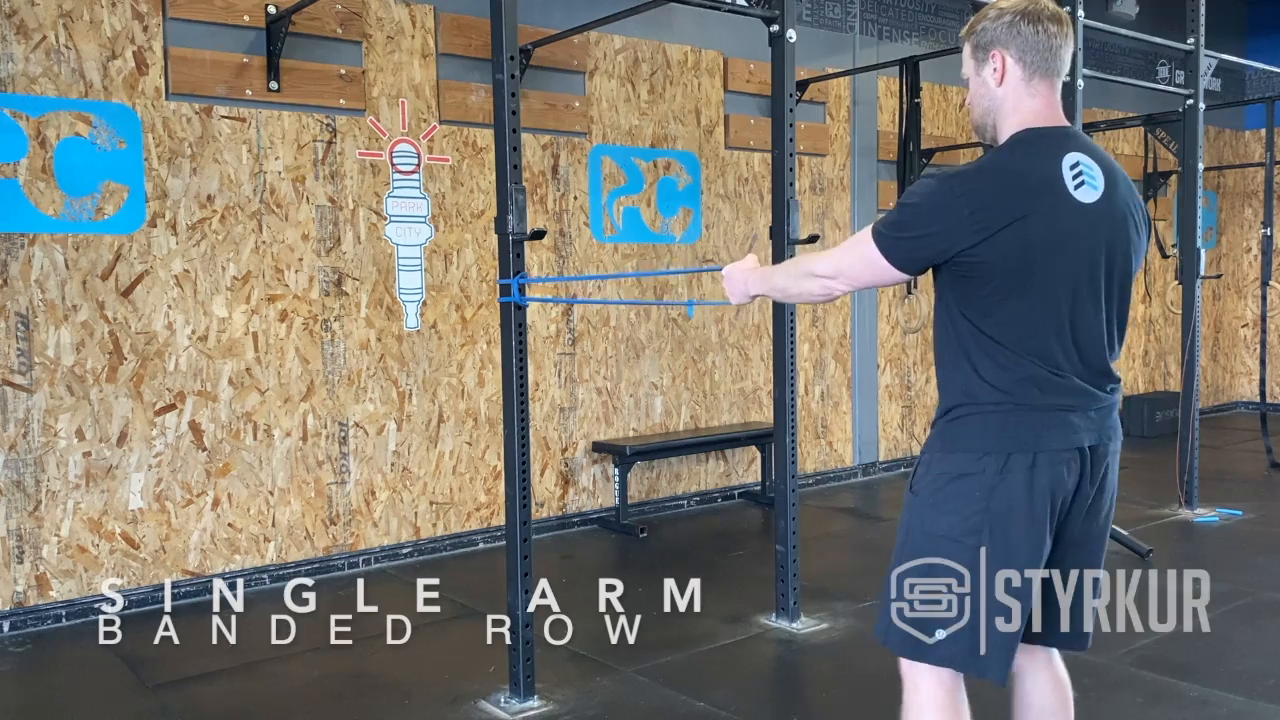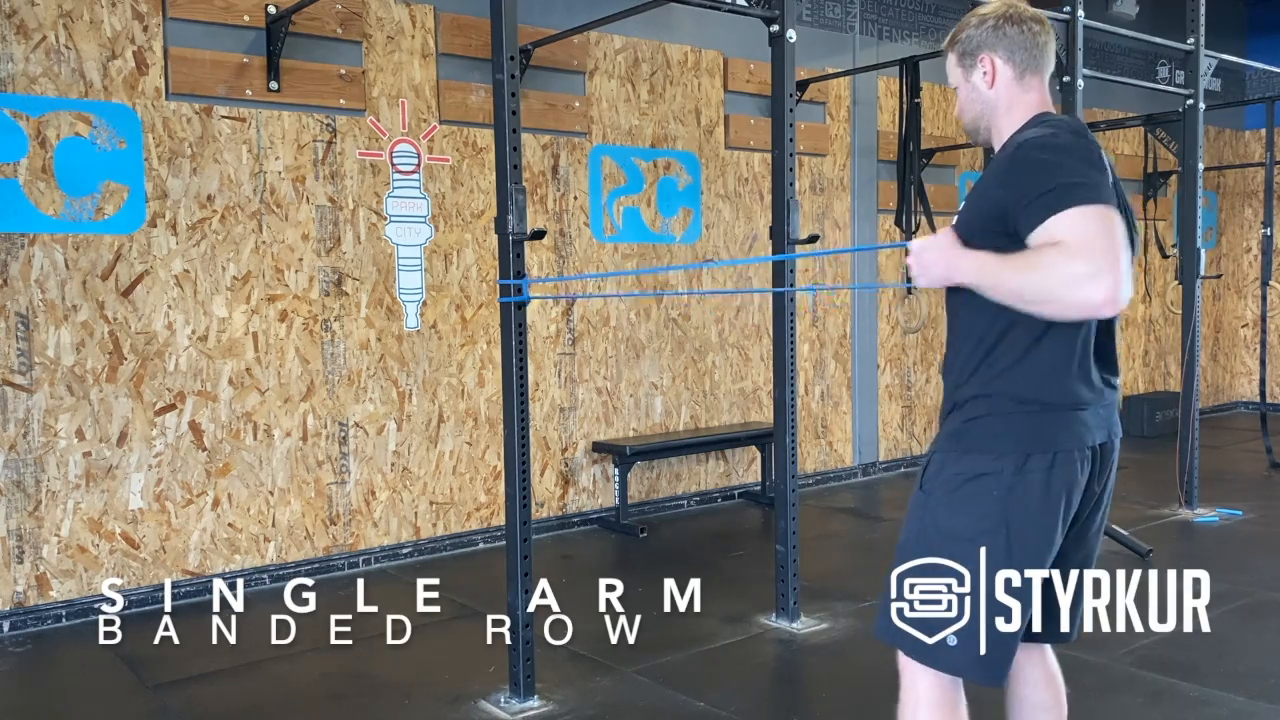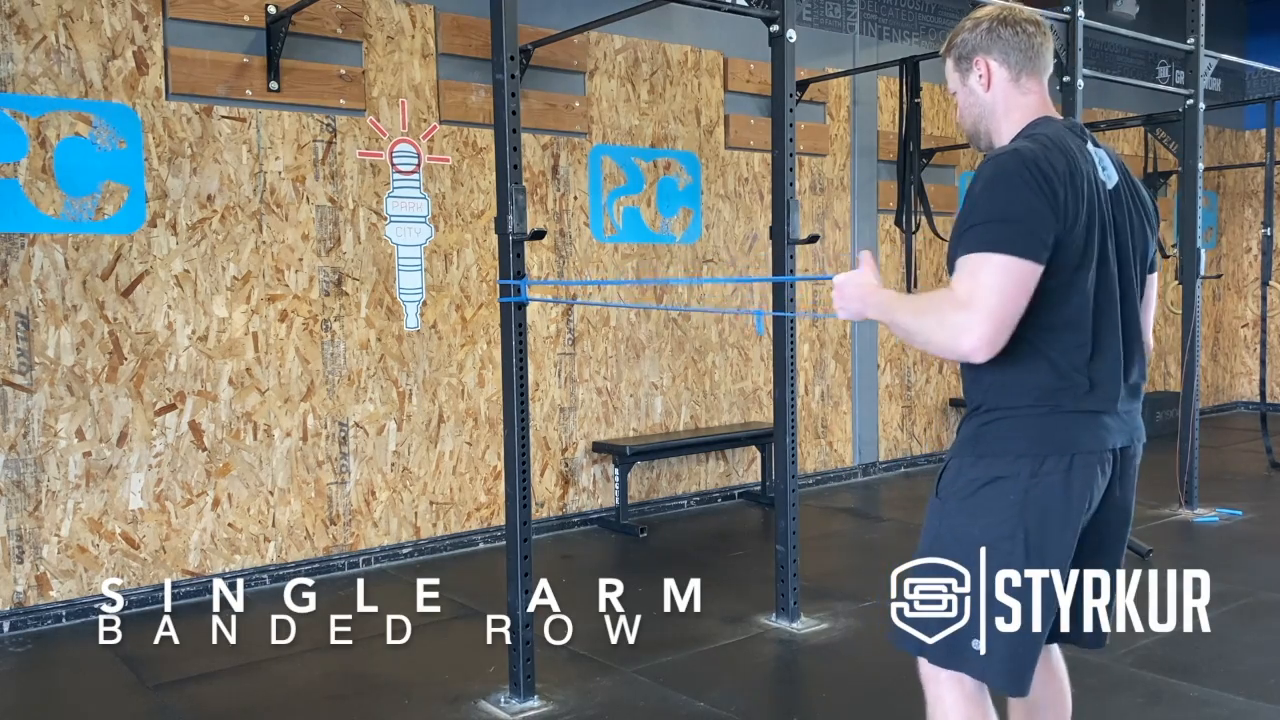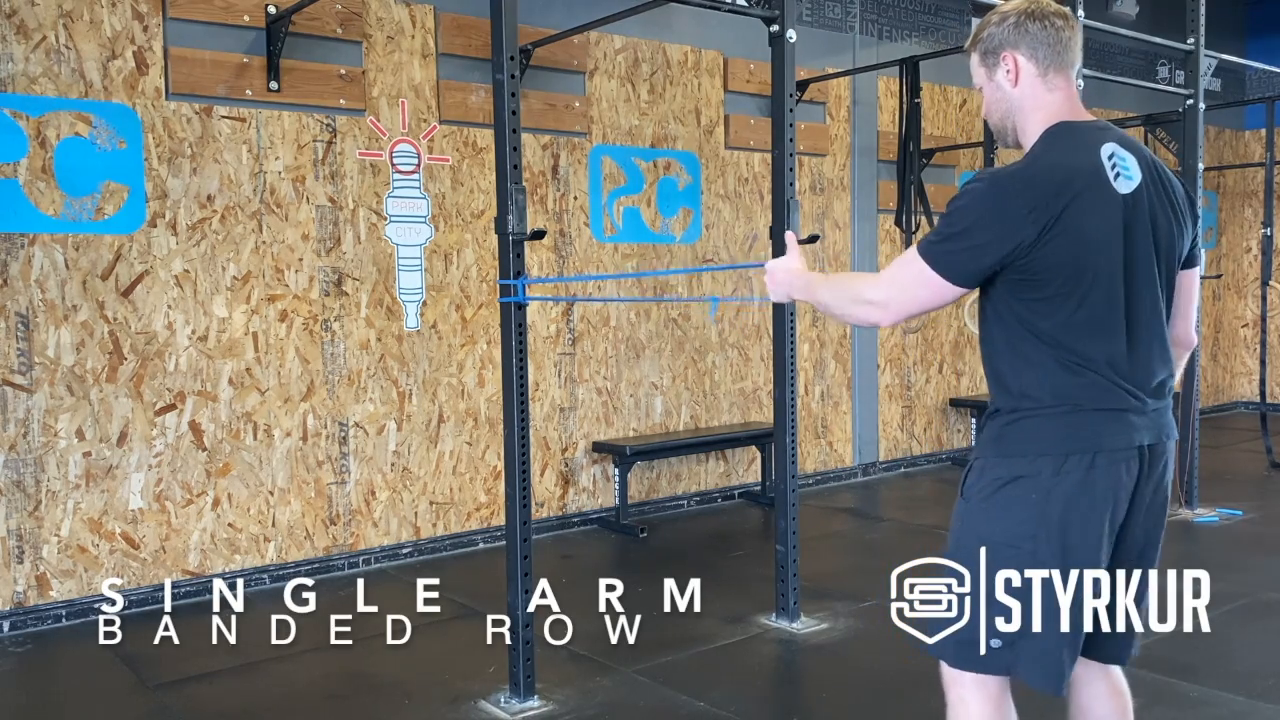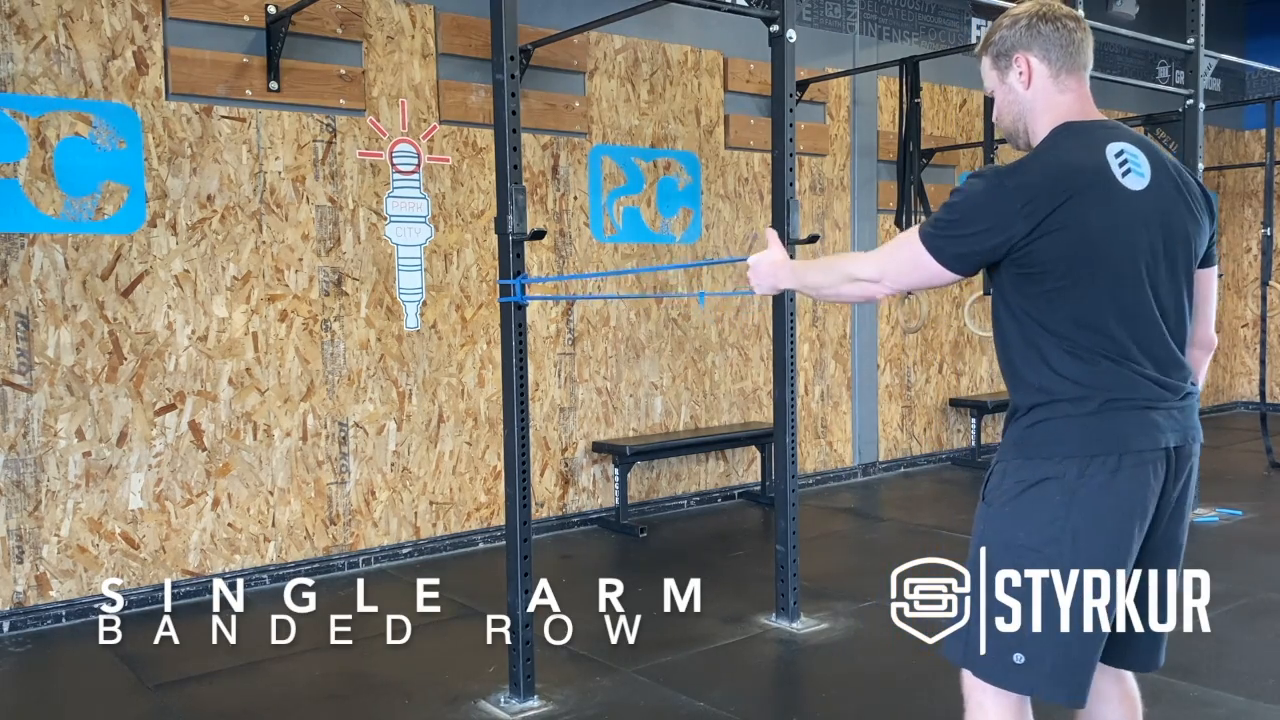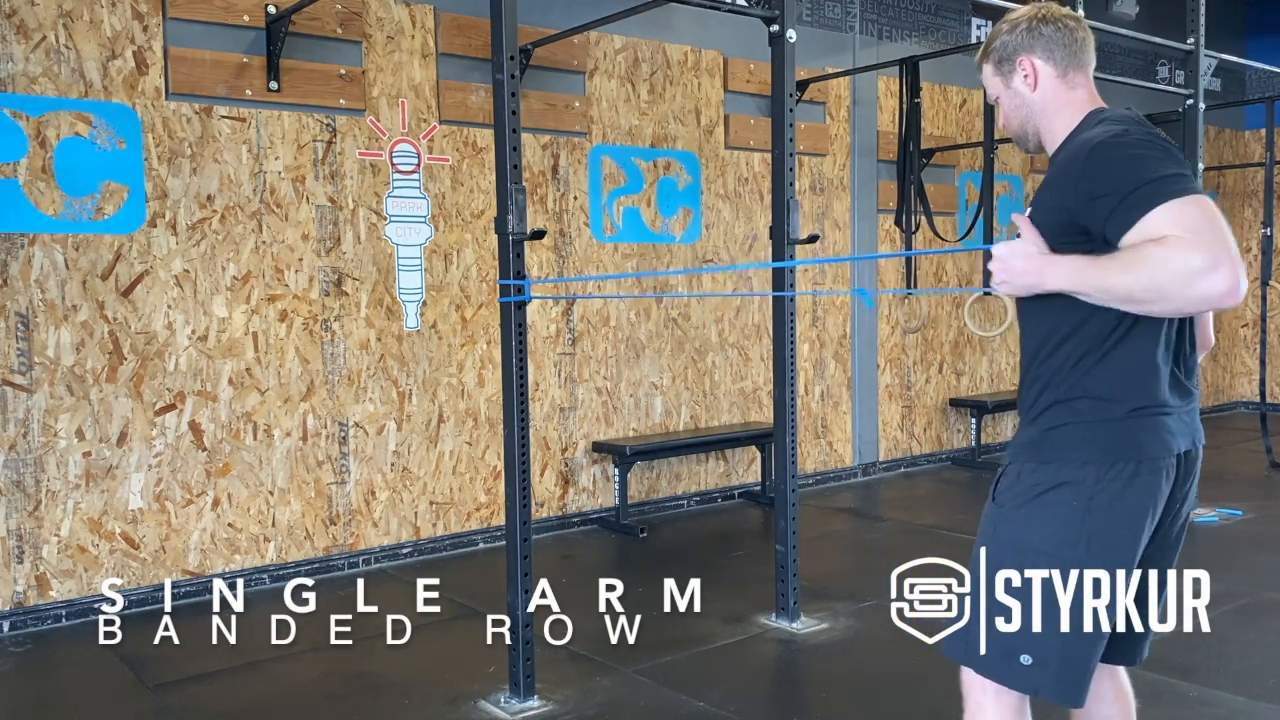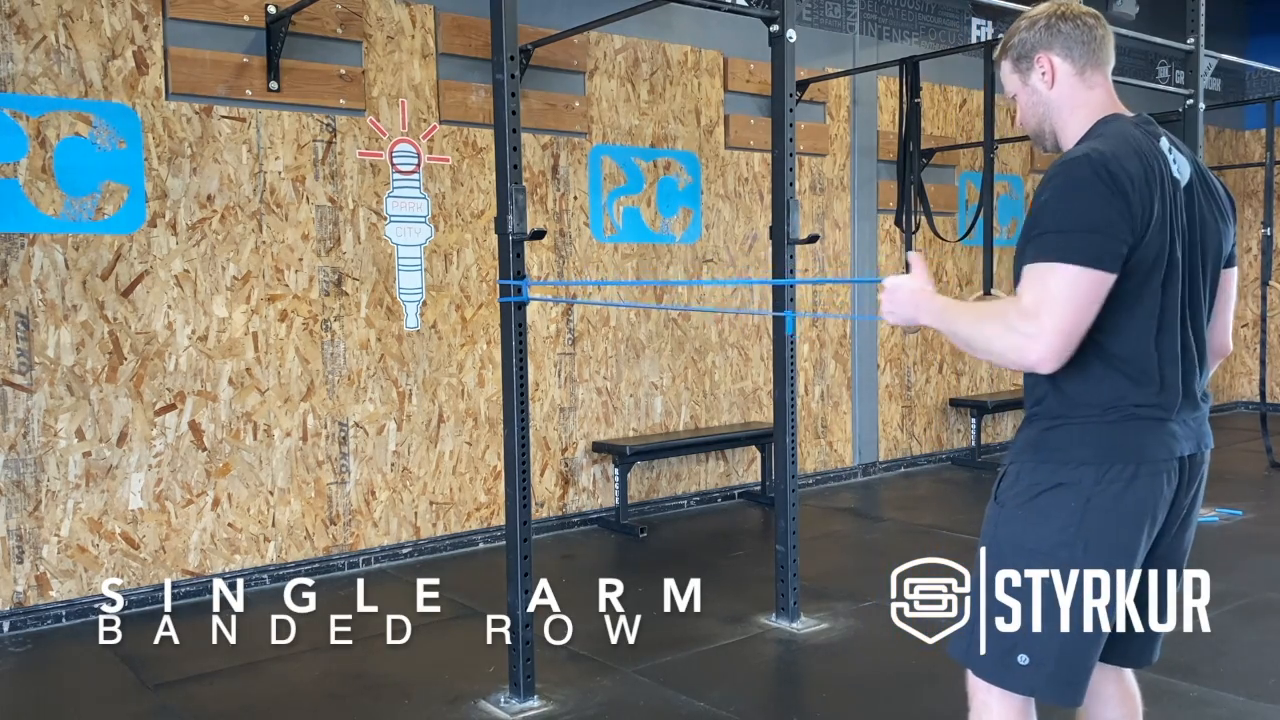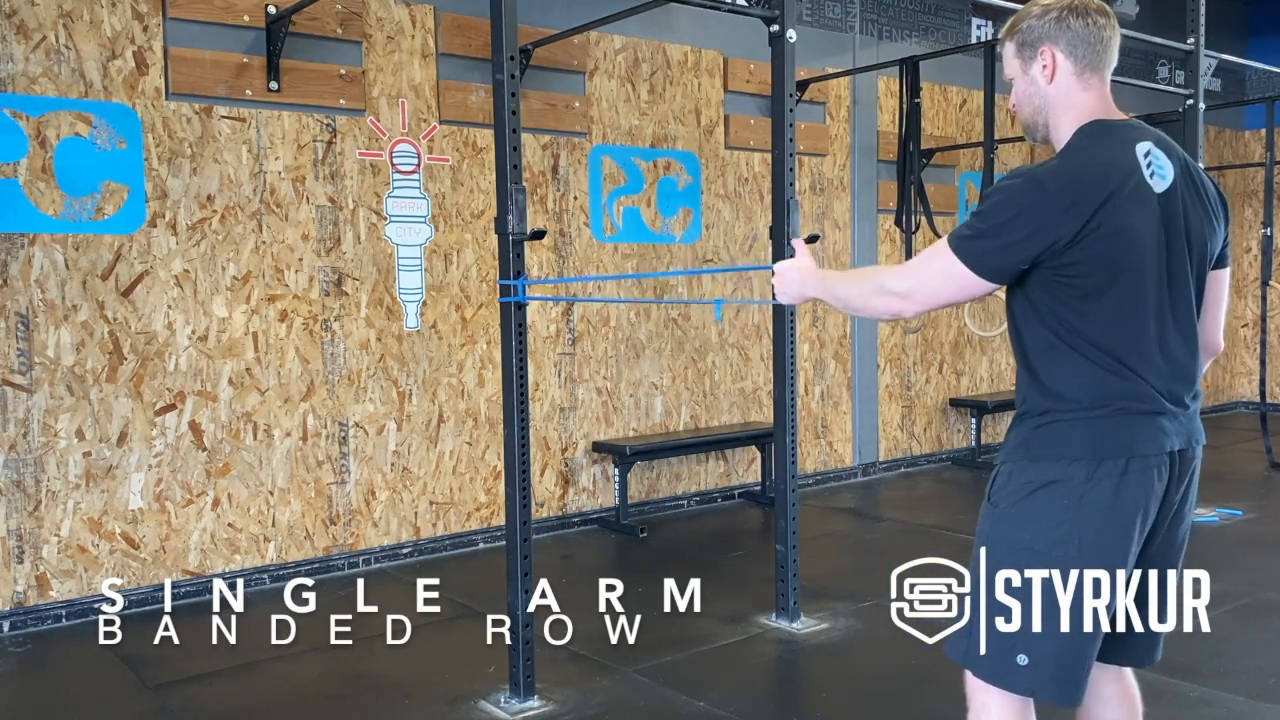
dt=0.5s
person 1, frame 1
left shoulder: (966, 193)
right shoulder: (1120, 189)
left elbow: (830, 274)
left wrist: (754, 279)
left hip: (993, 454)
right hip: (1089, 447)
left knee: (929, 659)
right knee: (1031, 642)
person 1, frame 2
left shoulder: (1042, 153)
right shoulder: (1067, 160)
left elbow: (1103, 284)
left wrist: (956, 263)
left hip: (1004, 450)
right hip: (1082, 442)
left knee: (927, 656)
right knee: (1023, 639)
person 1, frame 3
left shoulder: (1018, 172)
right shoulder: (1117, 177)
left elbow: (972, 331)
right elbow: (1139, 335)
left wrist: (874, 299)
left hip: (1021, 455)
right hip: (1112, 444)
right knee: (1027, 643)
person 1, frame 4
left shoulder: (1014, 191)
right shoulder: (1161, 181)
left elbow: (885, 302)
right elbow: (1180, 337)
left wrist: (798, 282)
left hip: (1045, 459)
right hip: (1142, 450)
right knee: (1091, 653)
person 1, frame 5
left shoulder: (1016, 188)
right shoulder: (1177, 180)
left elbow: (875, 275)
right elbow: (1200, 340)
left wrist: (782, 271)
left hip: (1069, 460)
right hip: (1168, 450)
right knee: (1104, 660)
person 1, frame 6
left shoulder: (1108, 153)
right shoulder: (1132, 155)
left elbow: (1217, 277)
right elbow: (1199, 333)
left wrist: (1050, 270)
left hip: (1081, 460)
right hip: (1161, 448)
right knee: (1094, 655)
person 1, frame 7
left shoulder: (1089, 175)
right shoulder: (1193, 174)
left elbow: (1036, 340)
right elbow: (1217, 341)
left wrist: (926, 305)
left hip: (1084, 466)
right hip: (1176, 455)
right knee: (1105, 660)
person 1, frame 8
left shoulder: (1052, 188)
right shoulder: (1191, 178)
left elbow: (906, 292)
right elbow: (1209, 340)
left wrist: (812, 281)
left hip: (1075, 465)
right hip: (1170, 454)
right knee: (1104, 660)
